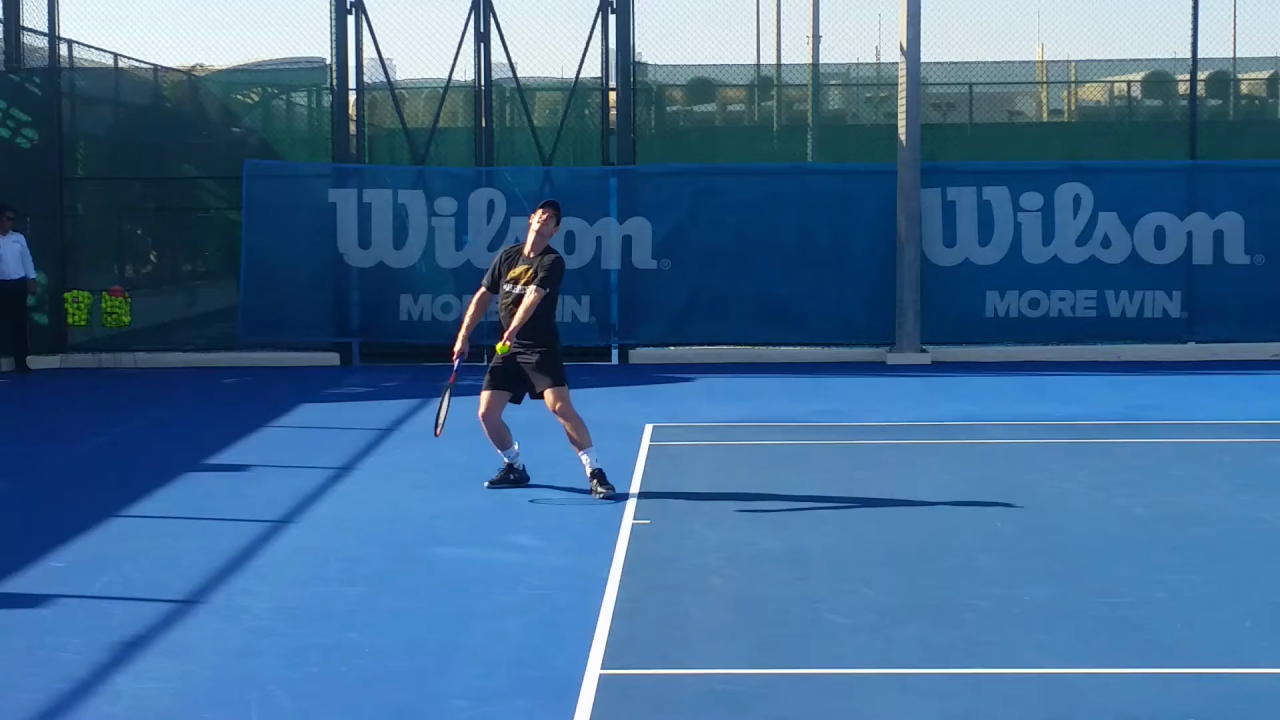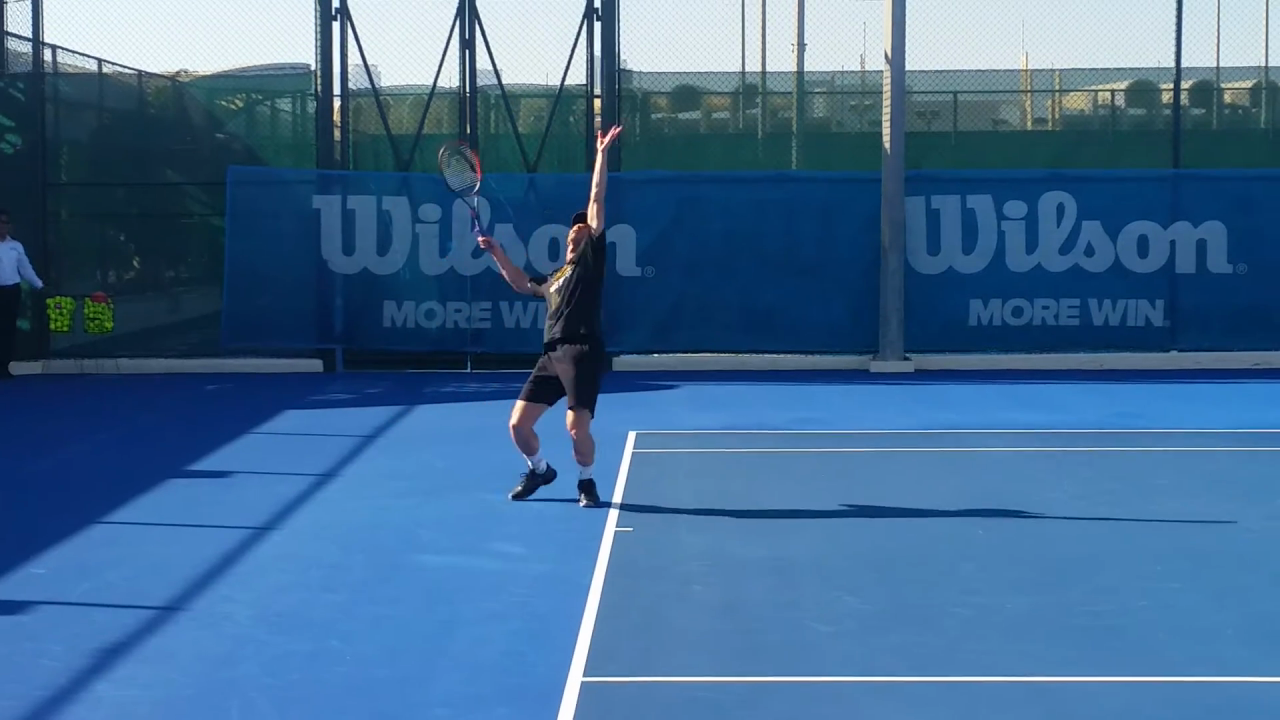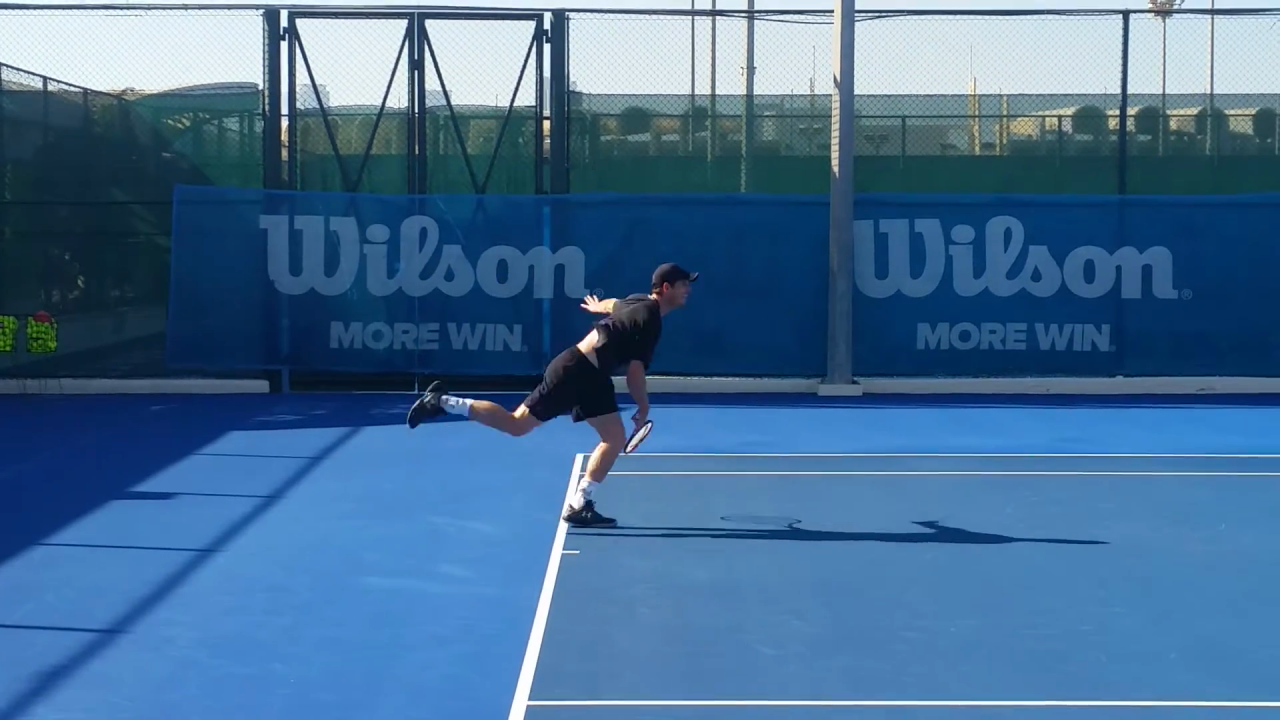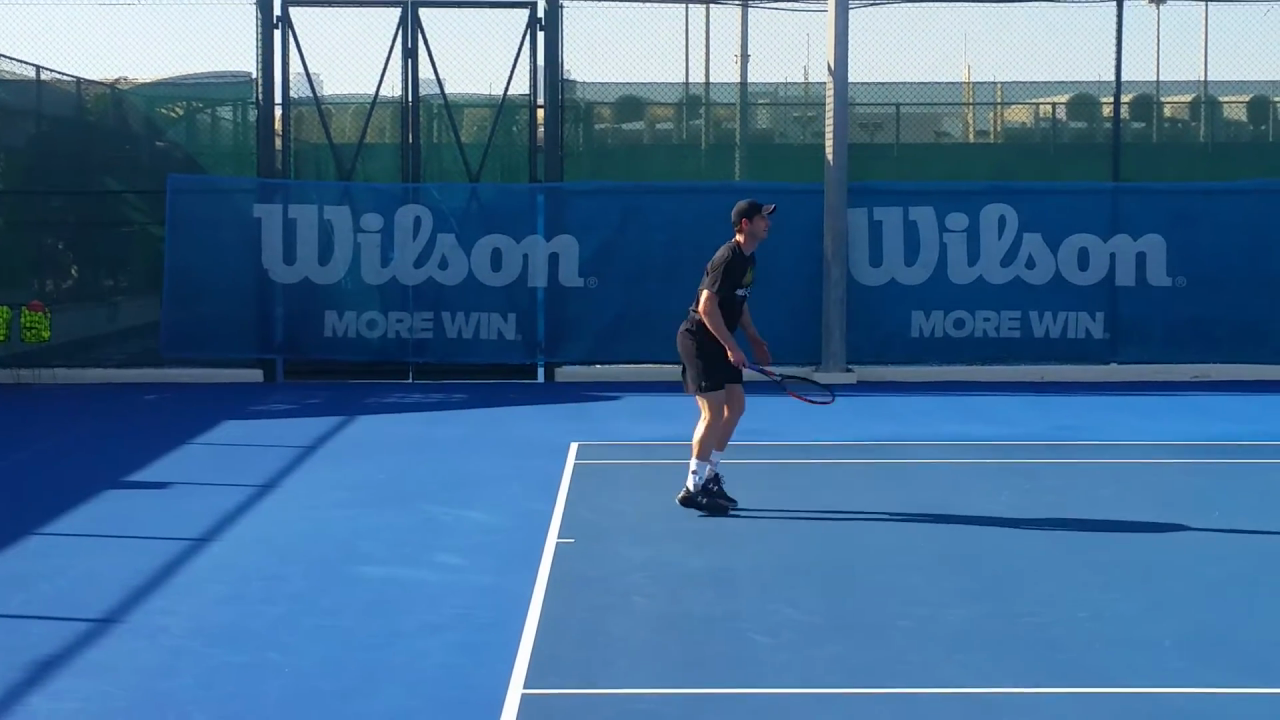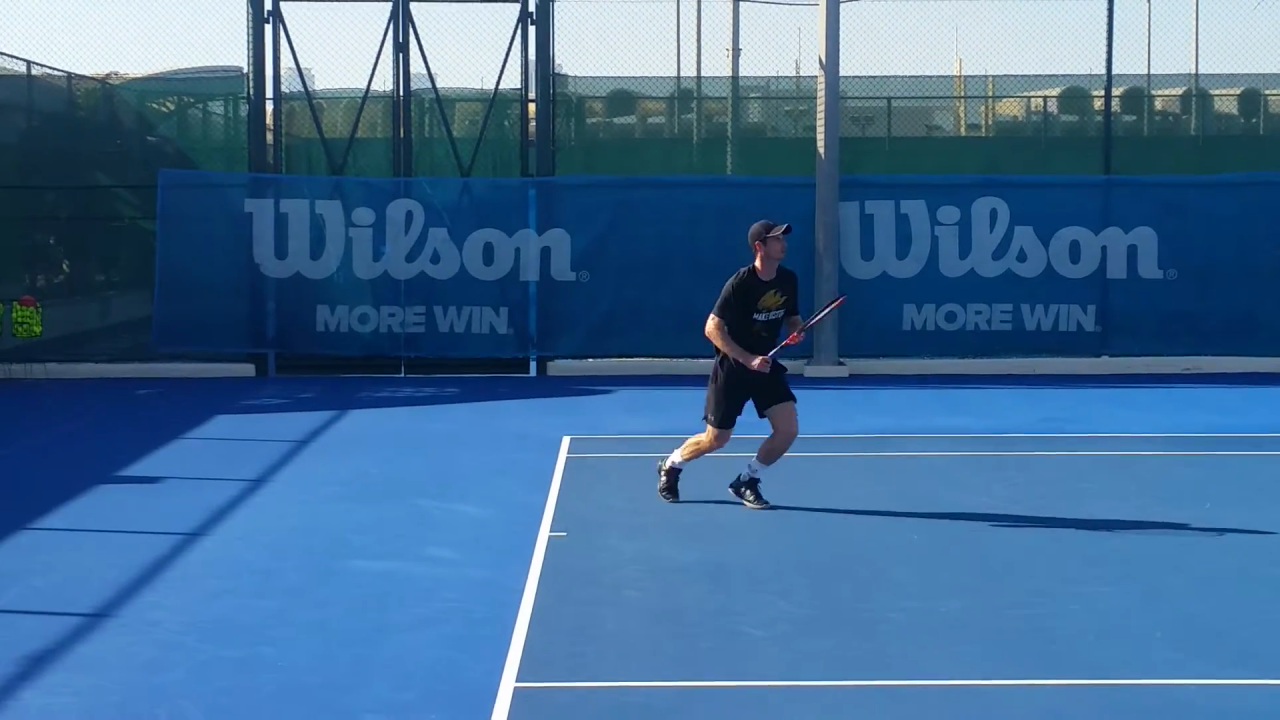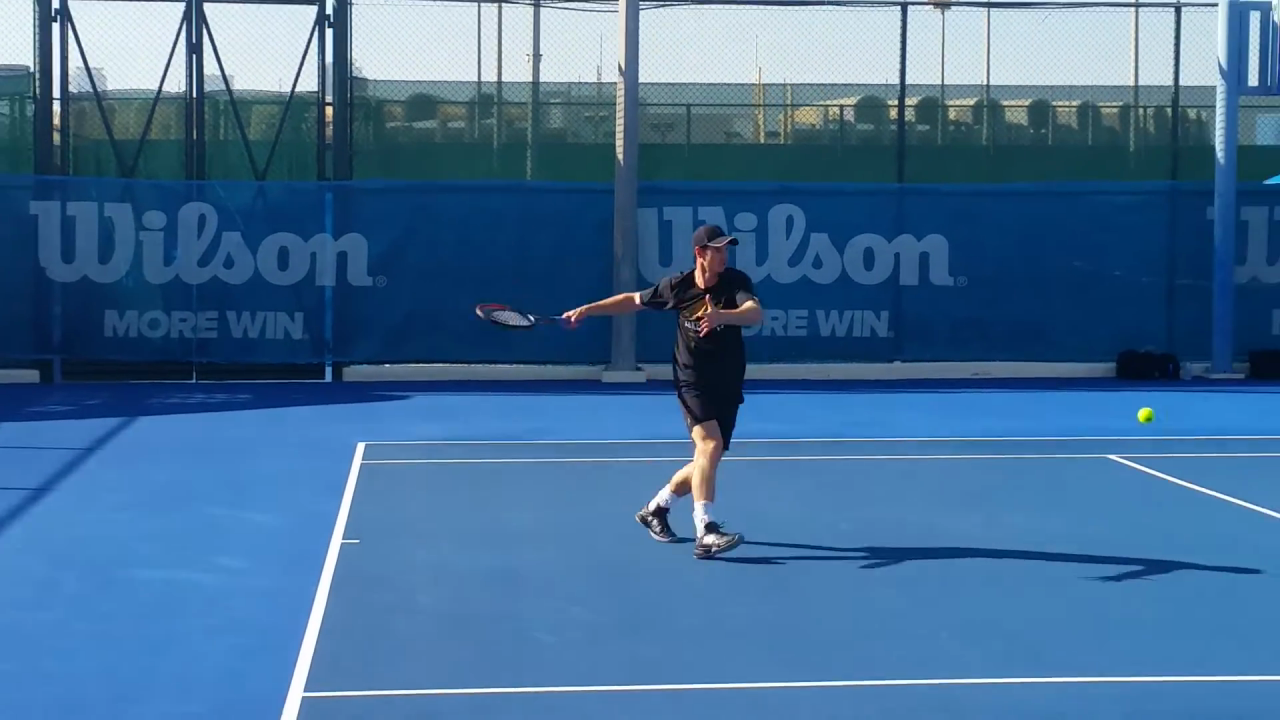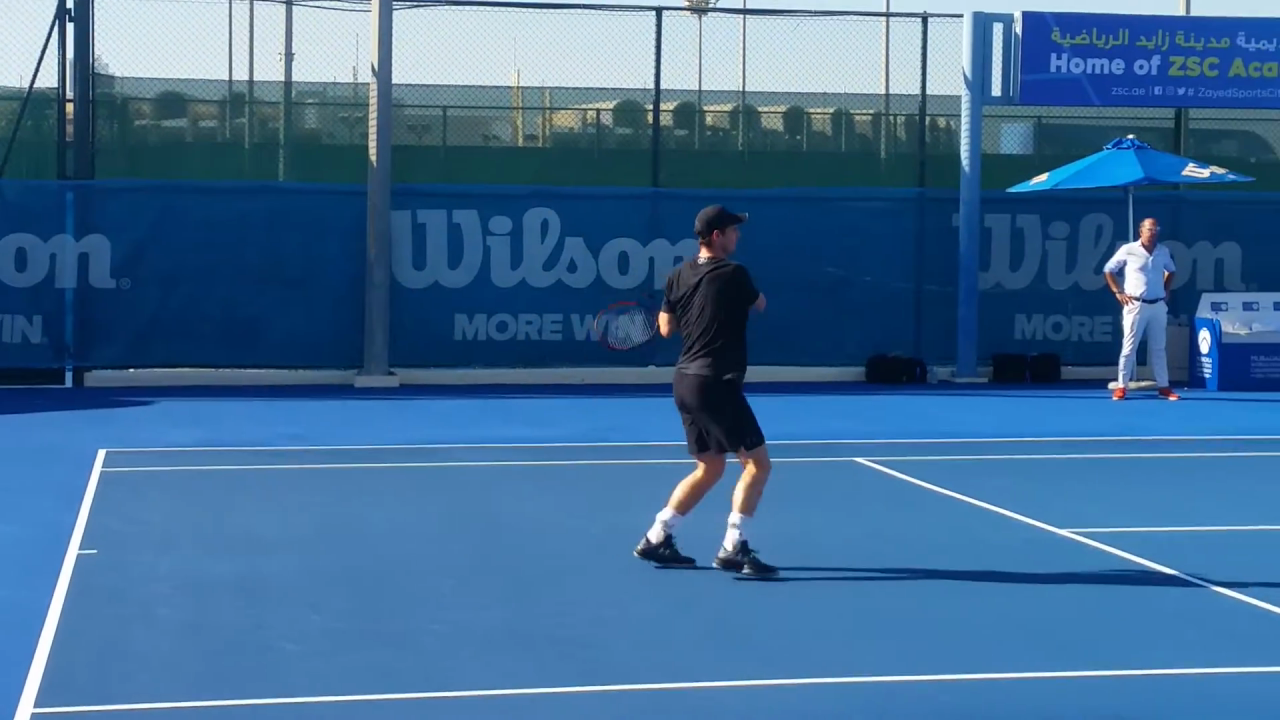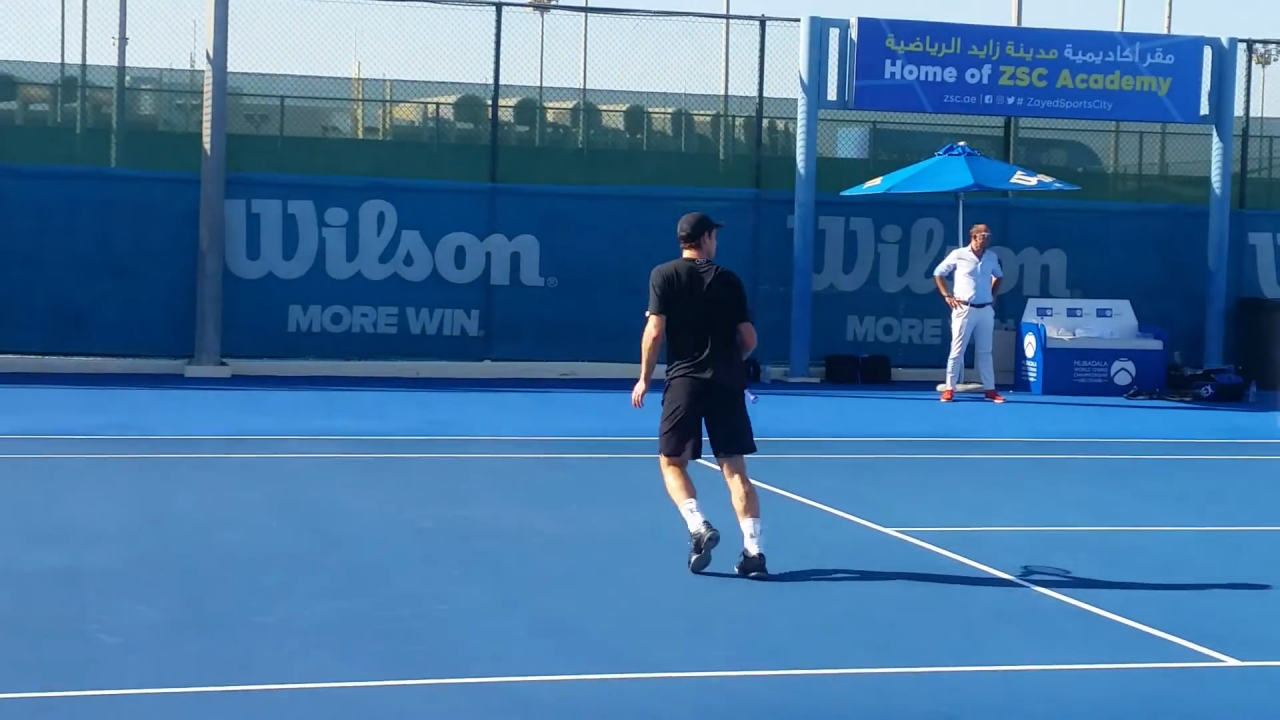
dt=0.7s
person 1, frame 1
left shoulder: (553, 262)
right shoulder: (506, 256)
left elbow: (533, 297)
right elbow: (483, 296)
left wrist: (512, 329)
right wrist: (464, 336)
left hip: (542, 350)
right hip: (509, 350)
left knee: (561, 408)
right knee: (487, 412)
left ankle: (595, 473)
right ankle: (515, 468)
person 1, frame 2
left shoulder: (593, 258)
right shoulder: (554, 279)
left elbow: (597, 200)
right elbow: (523, 283)
left wrist: (603, 153)
right wrist: (496, 251)
left hip: (584, 356)
right hip: (552, 357)
left knee: (577, 429)
right knee: (518, 423)
left ankle: (586, 481)
right ankle: (539, 470)
person 1, frame 3
left shoulder: (639, 302)
right shoulder: (650, 322)
left elbow: (613, 305)
right elbow: (635, 375)
left wrist: (599, 308)
right wrist: (644, 409)
left hip: (590, 375)
right hip: (575, 373)
left knee: (615, 440)
right knee: (516, 424)
left ankle: (580, 505)
right ankle: (444, 402)
person 1, frame 4
left shoulder: (747, 258)
right shoulder: (728, 258)
right elbow: (707, 305)
left wrist: (754, 338)
right wrist: (731, 346)
left hip: (716, 340)
right hip: (699, 337)
left knee: (734, 407)
right knee: (715, 414)
left ankle: (708, 478)
right ankle: (693, 489)
person 1, frame 5
left shoulder: (788, 279)
right shoulder: (739, 283)
left elbow: (795, 318)
right elbow: (713, 328)
left wrist: (797, 333)
right wrist: (748, 358)
left hip: (766, 368)
right hip: (732, 369)
left knee: (789, 430)
right knee: (715, 440)
left ankle: (747, 480)
right ankle: (671, 467)
person 1, frame 6
left shoulder: (737, 281)
right shoulder: (675, 286)
left elbow: (755, 314)
right elbow: (634, 301)
left wrist: (722, 316)
right wrist: (586, 310)
left hip: (728, 386)
right hip: (693, 383)
left knee: (705, 465)
right knee: (709, 447)
left ankle: (655, 510)
right ankle: (705, 533)
person 1, frame 7
left shoulder: (678, 275)
right shoulder: (734, 274)
left elbow: (665, 327)
right elbow: (759, 303)
left hip: (685, 382)
right hip: (716, 383)
left knee: (710, 469)
right knee: (758, 464)
left ankle: (656, 539)
right ankle: (733, 548)
person 1, frame 8
left shoulder: (664, 275)
right shoulder: (730, 280)
left elbow: (654, 331)
right elbow: (749, 339)
left wrist: (643, 378)
left hip: (684, 382)
right hip: (727, 384)
left knee: (671, 465)
right knee: (735, 471)
left ankle: (700, 530)
right ankle: (754, 553)
